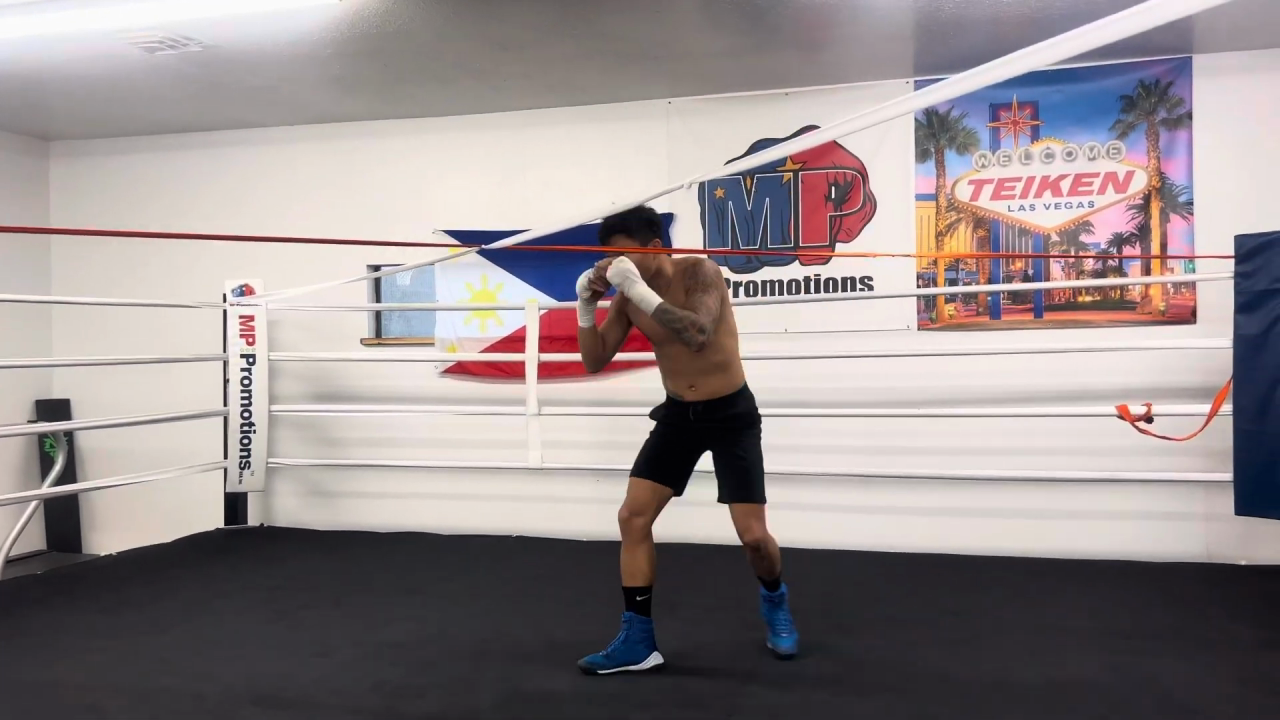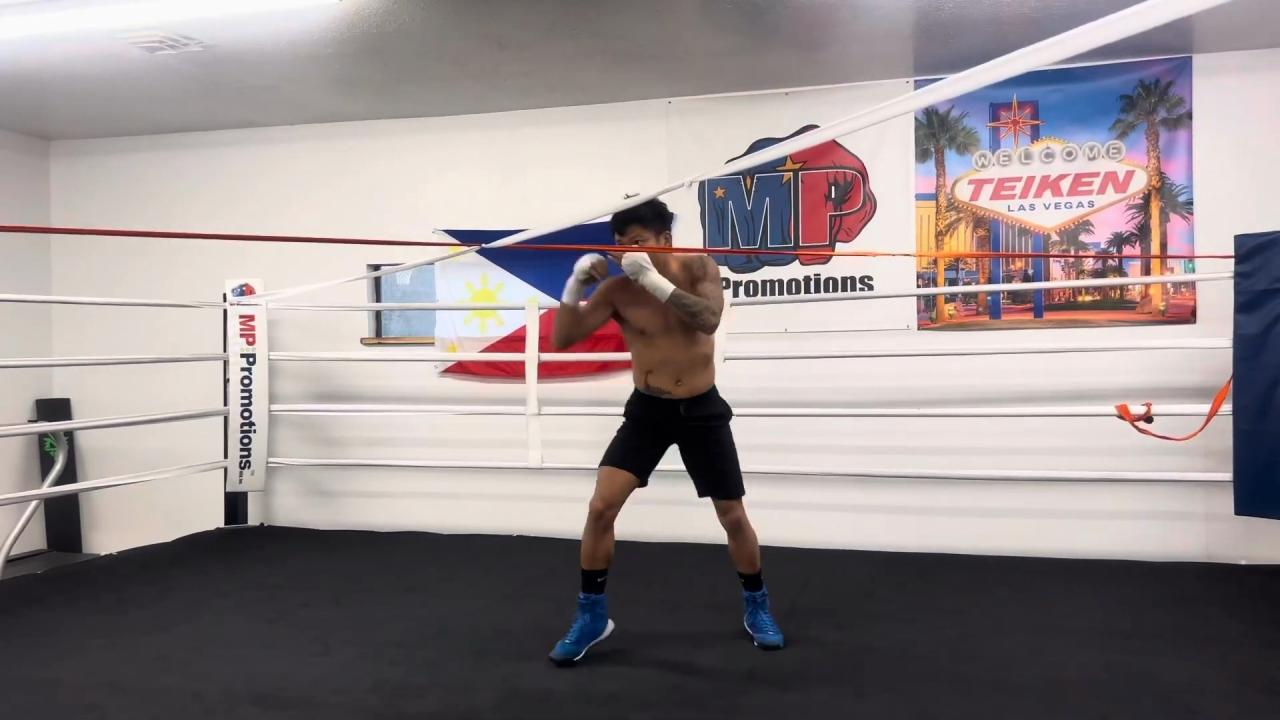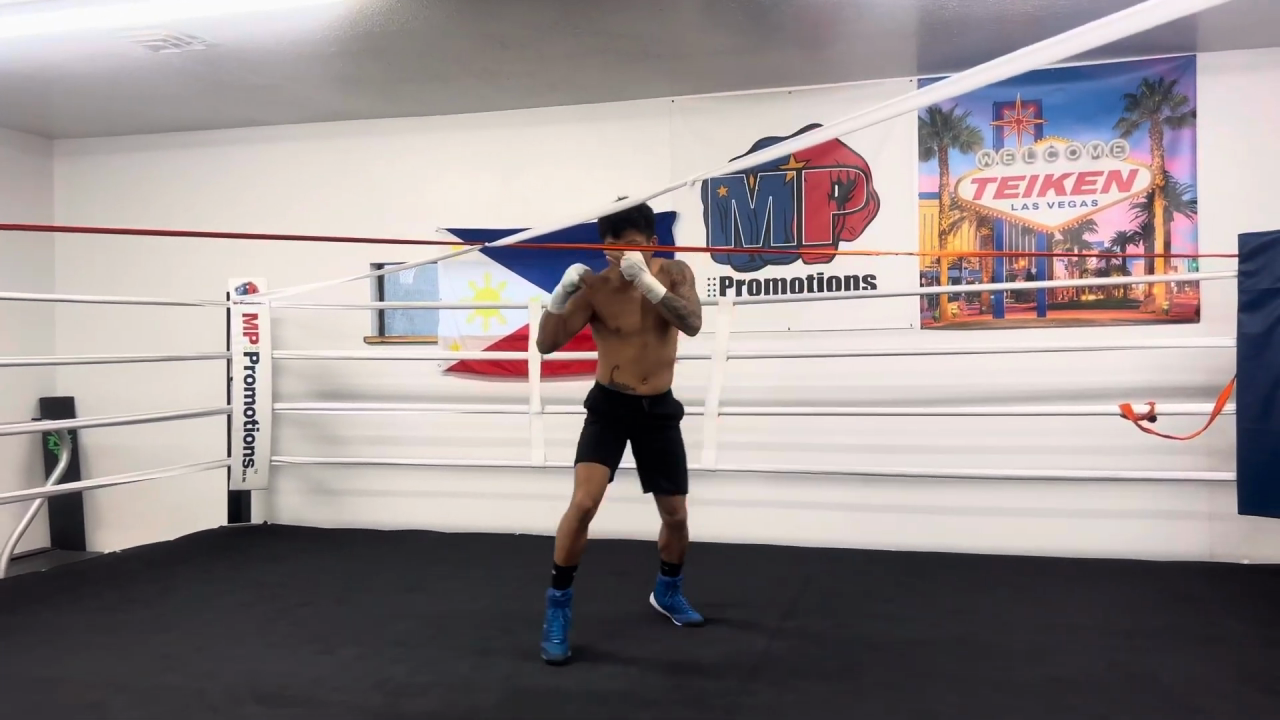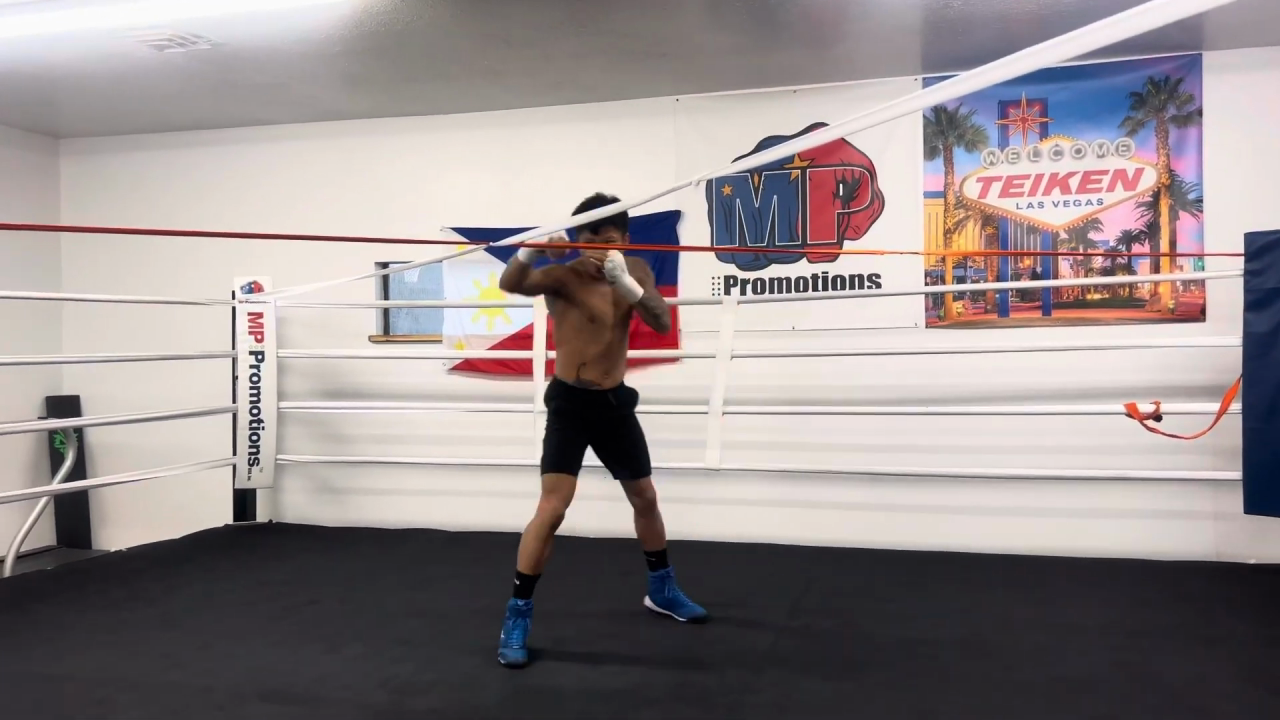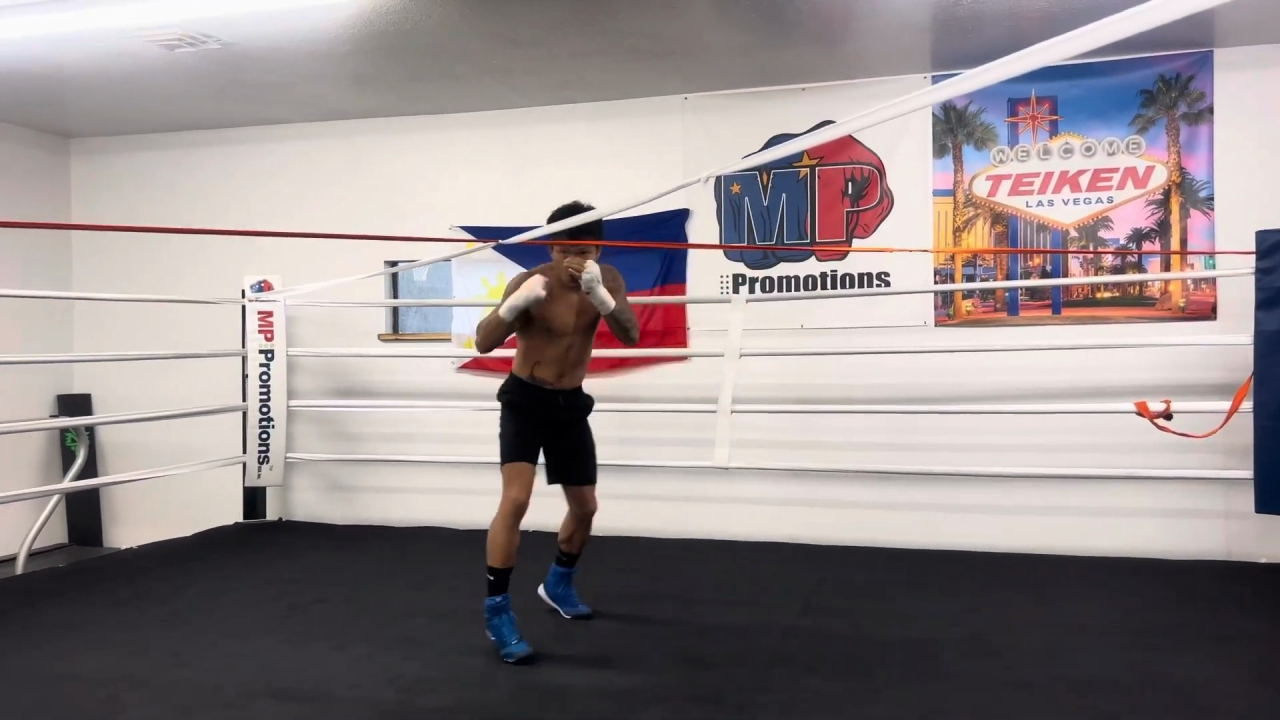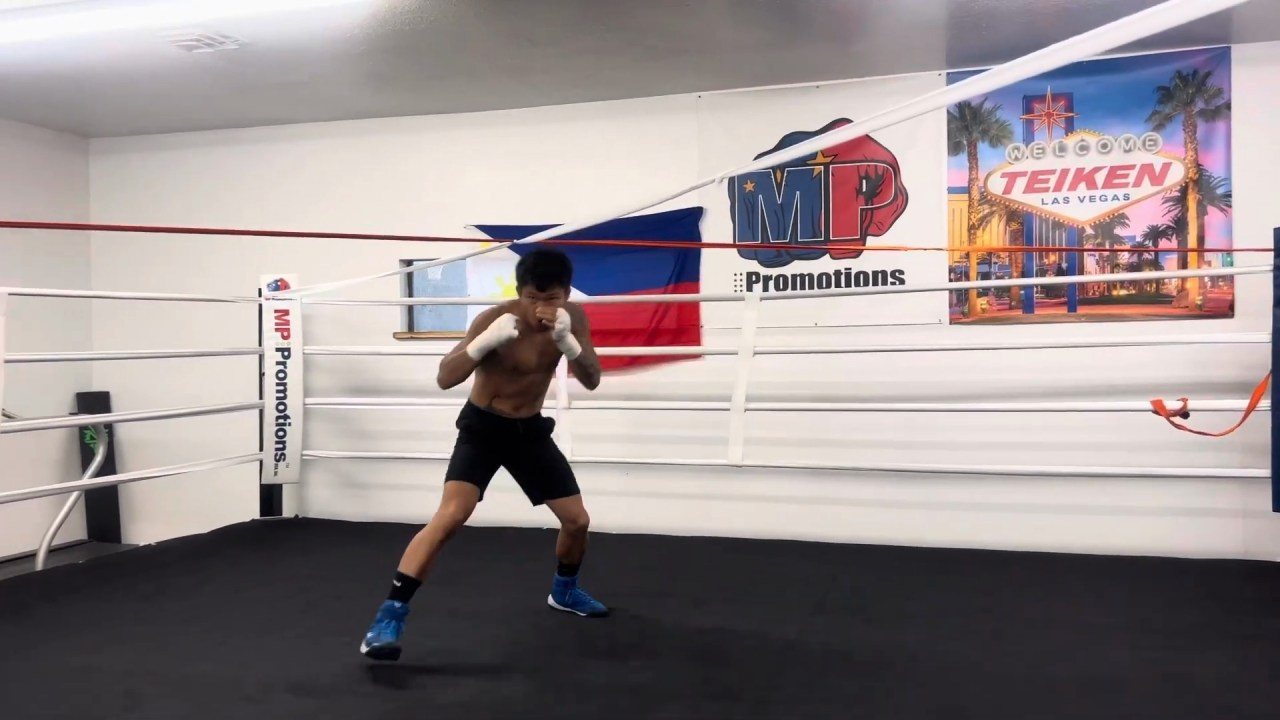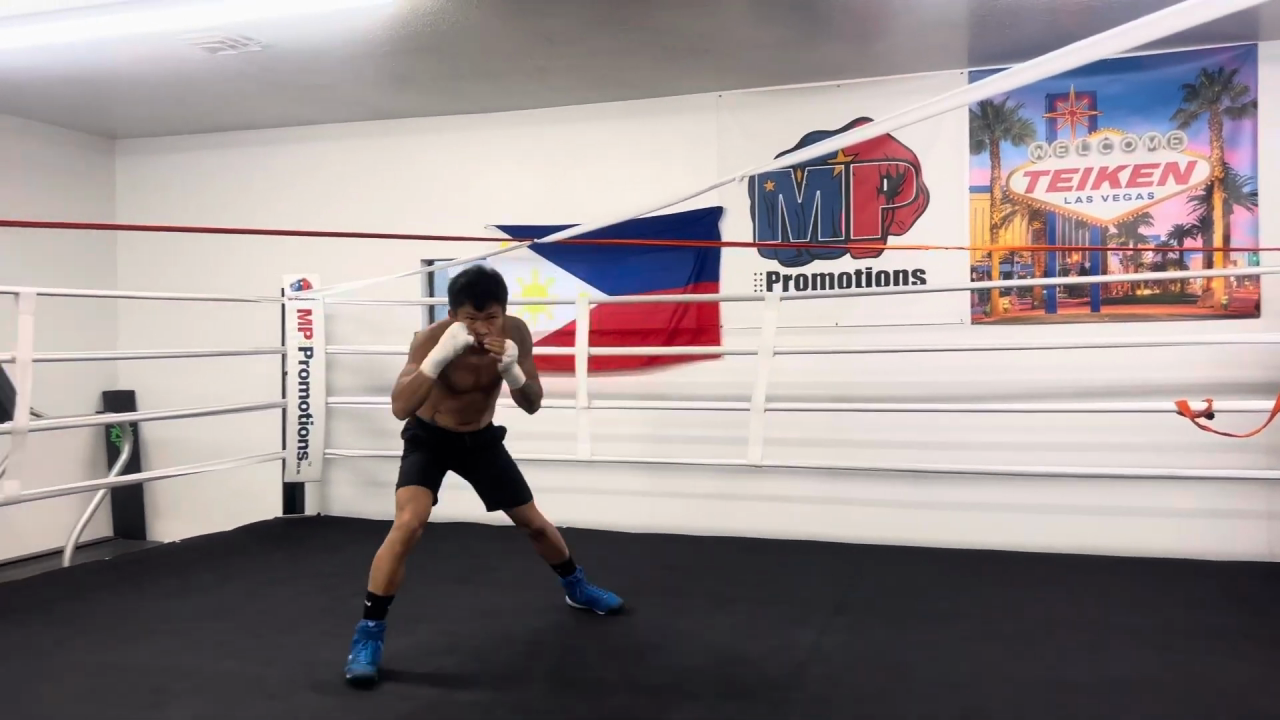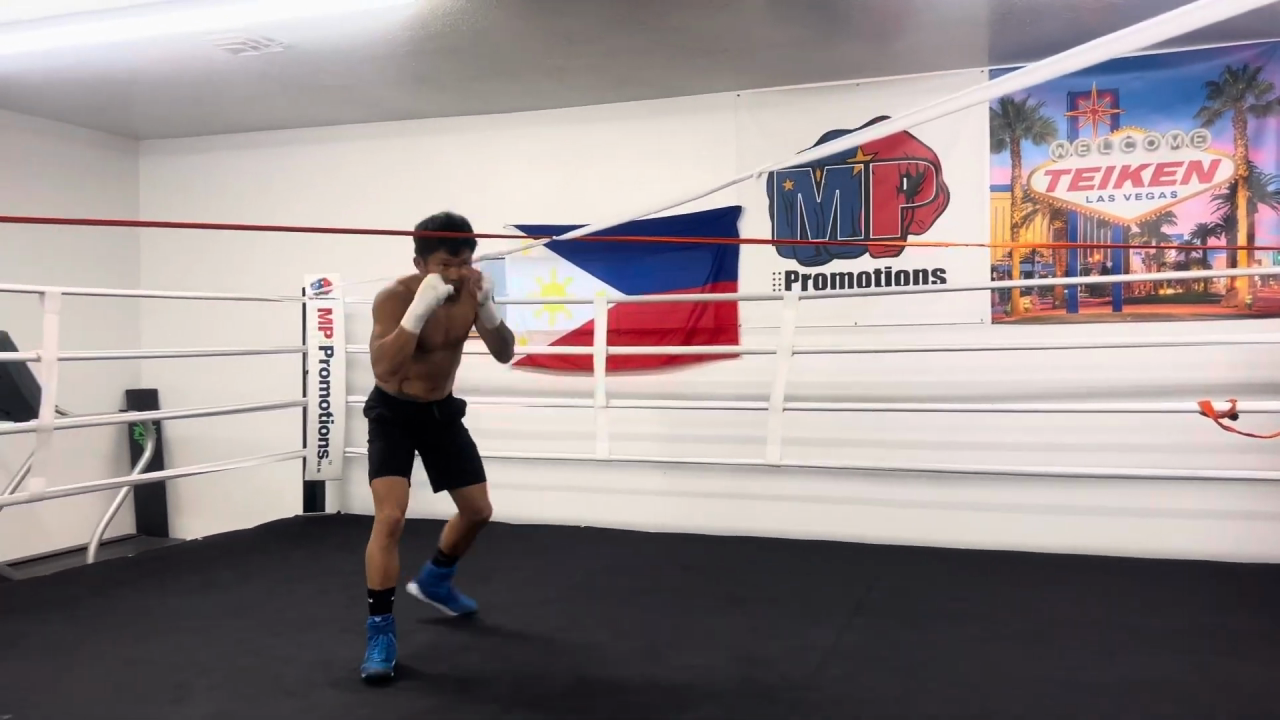
dt=0.2s
person 1, frame 1
left shoulder: (700, 272)
right shoulder: (629, 296)
left elbow: (699, 336)
right elbow: (595, 362)
left wrist: (640, 293)
right wrist: (587, 303)
left hip: (732, 414)
right hip: (679, 415)
left knee: (753, 533)
right knee: (632, 518)
left ankle: (775, 604)
right ankle: (637, 642)
person 1, frame 2
left shoulder: (698, 269)
right shoulder: (616, 289)
left elbow: (708, 321)
right elbow: (563, 340)
left wrist: (654, 279)
right wrist: (574, 286)
left hip: (702, 410)
right hip: (647, 410)
left knee: (734, 519)
right knee: (601, 508)
left ankle: (756, 607)
right ankle: (591, 616)
person 1, frame 3
left shoulder: (674, 273)
right shoulder: (593, 287)
left elbow: (692, 323)
right elbow: (546, 344)
left wrist: (646, 281)
right wrist: (562, 292)
left hip: (659, 409)
right hip: (609, 406)
left knee: (675, 514)
right knee: (583, 505)
left ankle: (667, 592)
right ankle: (558, 609)
person 1, frame 4
left shoulder: (636, 270)
right shoulder: (562, 276)
left elbow: (662, 323)
right elbow: (511, 284)
left wrist: (625, 280)
right wrist: (532, 250)
left hip: (615, 400)
right hip: (571, 402)
left knee: (645, 498)
right knee: (551, 509)
left ankle: (663, 589)
right ankle: (517, 616)
person 1, frame 5
left shoulder: (607, 279)
right shoulder: (529, 283)
left elbow: (631, 336)
right elbow: (483, 343)
left wrist: (598, 293)
right wrist: (515, 304)
left hip: (571, 403)
right hip: (524, 399)
left knee: (585, 505)
right knee: (515, 501)
left ankle: (557, 584)
right ankle: (497, 612)
person 1, frame 6
left shoulder: (573, 316)
right shoulder: (493, 319)
left elbow: (591, 380)
right elbow: (445, 379)
left wrist: (569, 342)
right wrist: (485, 342)
left hip: (530, 430)
right hip: (482, 427)
left knee: (577, 519)
right knee: (449, 518)
left ankle: (566, 590)
right ankle: (389, 619)
person 1, frame 7
left shoulder: (514, 331)
right shoulder: (432, 337)
left elbow: (532, 405)
right elbow: (401, 408)
left wrist: (512, 368)
right wrist: (440, 356)
left hip: (481, 439)
right hip: (429, 438)
left knee: (535, 523)
right knee: (408, 527)
left ankle: (577, 587)
right ankle: (368, 637)
person 1, frame 8
left shoulder: (473, 289)
right shoulder: (394, 296)
left elbow: (504, 353)
right elbow: (384, 370)
left wrist: (488, 309)
right wrist: (420, 309)
left hip: (442, 412)
right hip: (393, 413)
left knee: (478, 510)
right knee: (390, 518)
left ankle: (434, 580)
right ankle: (380, 631)
